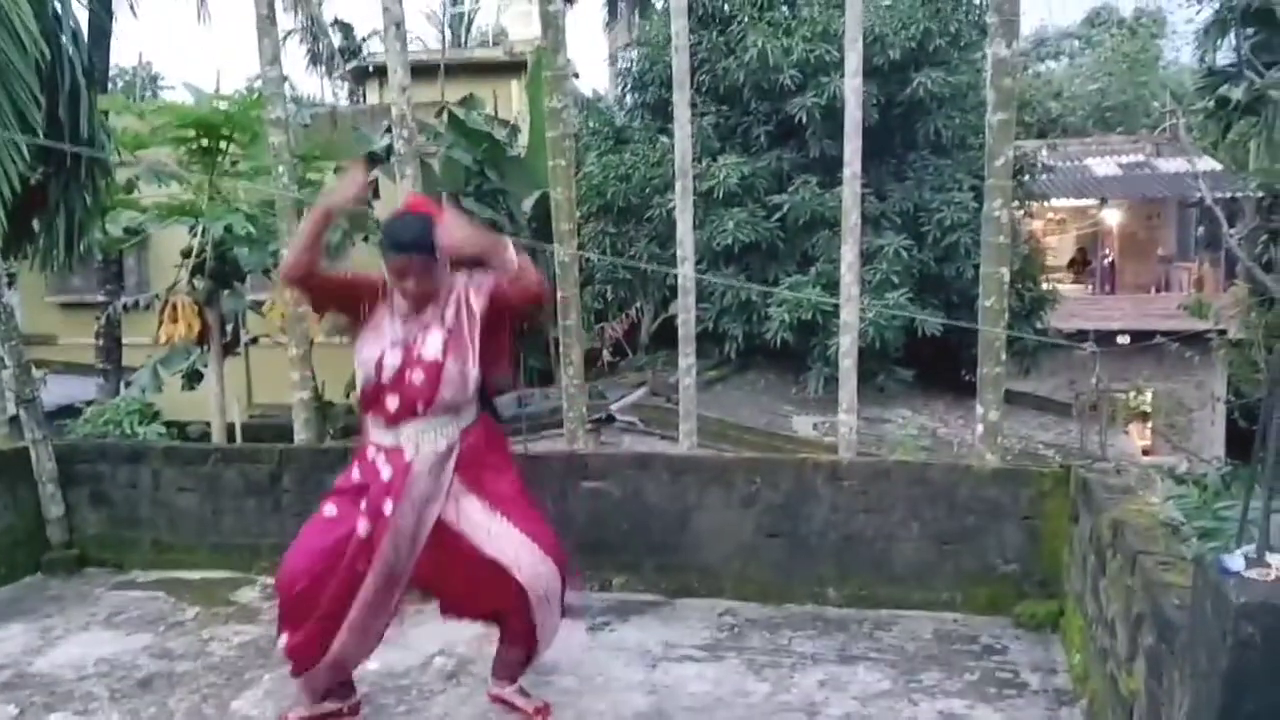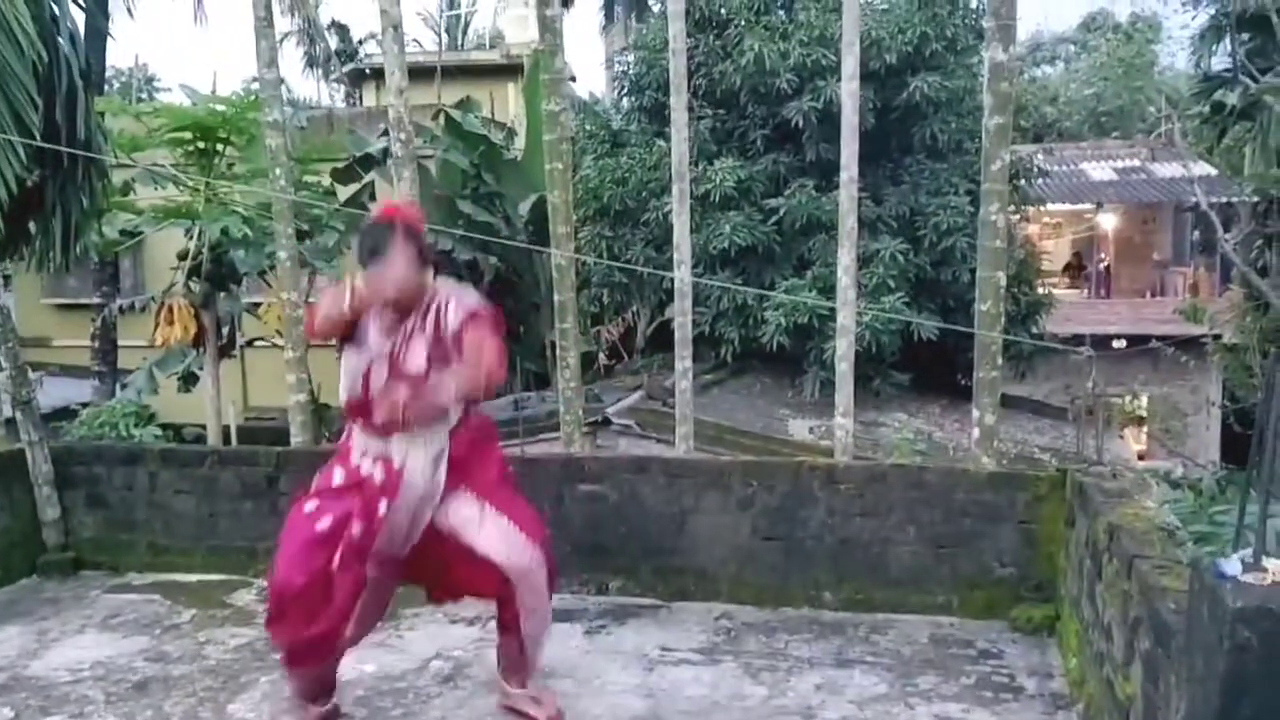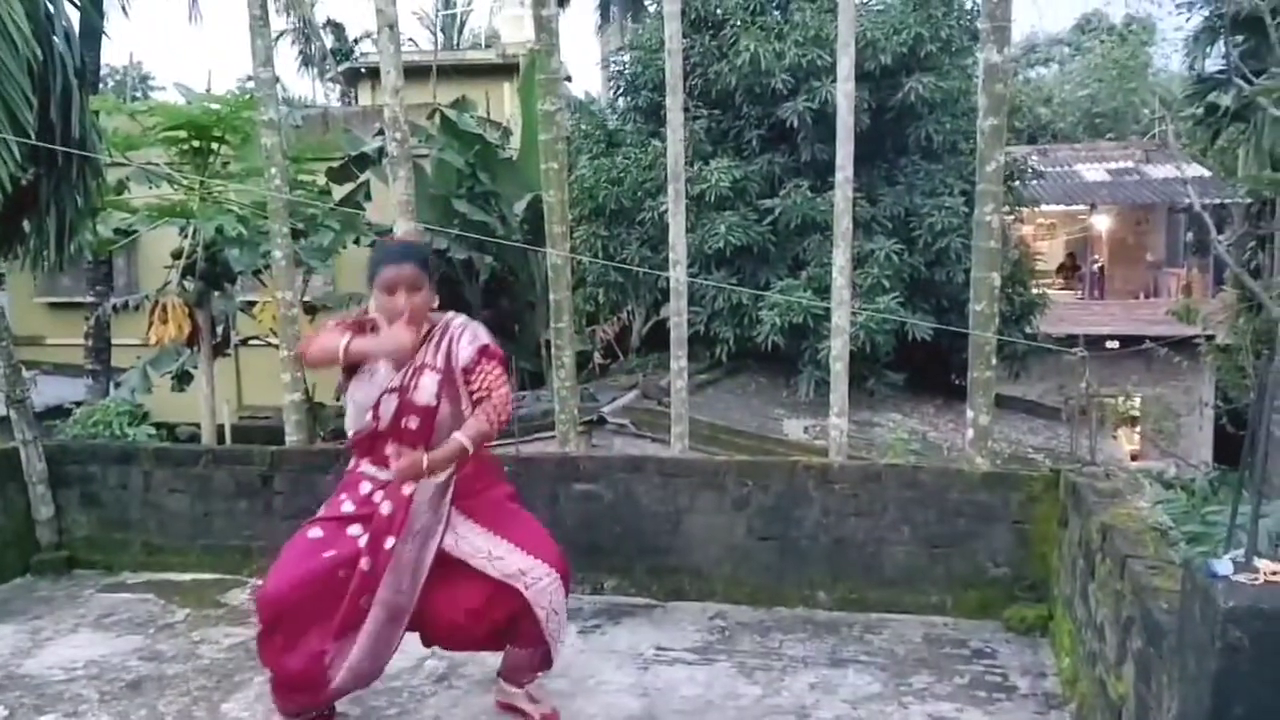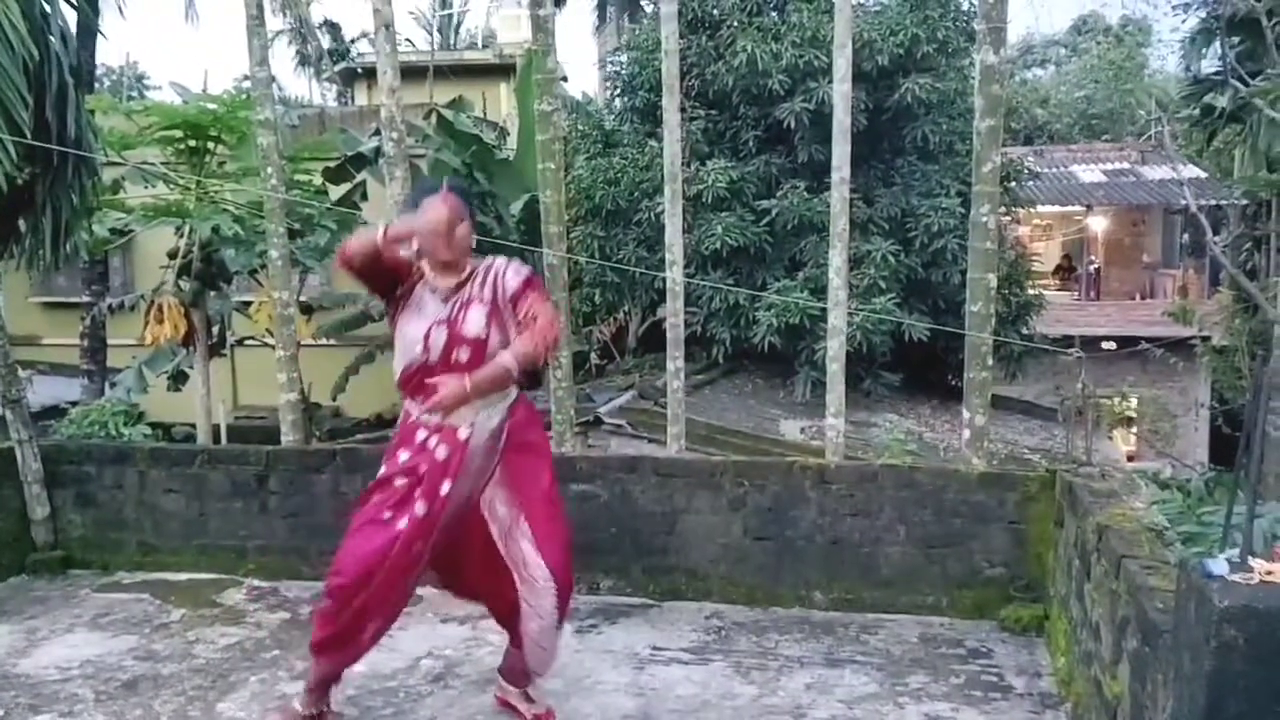
dt=0.3s
person 1, frame 1
left shoulder: (473, 296)
right shoulder: (368, 301)
left elbow: (534, 289)
right elbow: (296, 273)
left wrist: (485, 244)
right wrist: (325, 212)
left hip: (461, 462)
right hip: (384, 467)
left knee: (536, 568)
right knee: (309, 576)
person 1, frame 2
left shoulder: (454, 304)
right shoulder: (354, 306)
left elbow: (488, 369)
right elbow: (318, 324)
left wrist: (423, 401)
right wrist: (370, 289)
left hip: (449, 458)
right hip: (368, 465)
left knee: (523, 556)
right knee: (299, 577)
person 1, frame 3
left shoulder: (461, 337)
right shoulder: (360, 334)
left elbow: (498, 405)
right elbow: (310, 349)
left wrist: (434, 459)
right wrist: (370, 347)
left hip: (454, 488)
right hip: (373, 494)
left knee: (542, 574)
right knee: (286, 594)
person 1, frame 4
left shoulder: (504, 276)
right shoulder: (406, 280)
left elbow: (544, 330)
right elbow: (352, 254)
left wrist: (476, 383)
right wrist: (410, 228)
left hip: (502, 440)
right hip: (427, 444)
left knee: (543, 564)
right knee: (366, 564)
